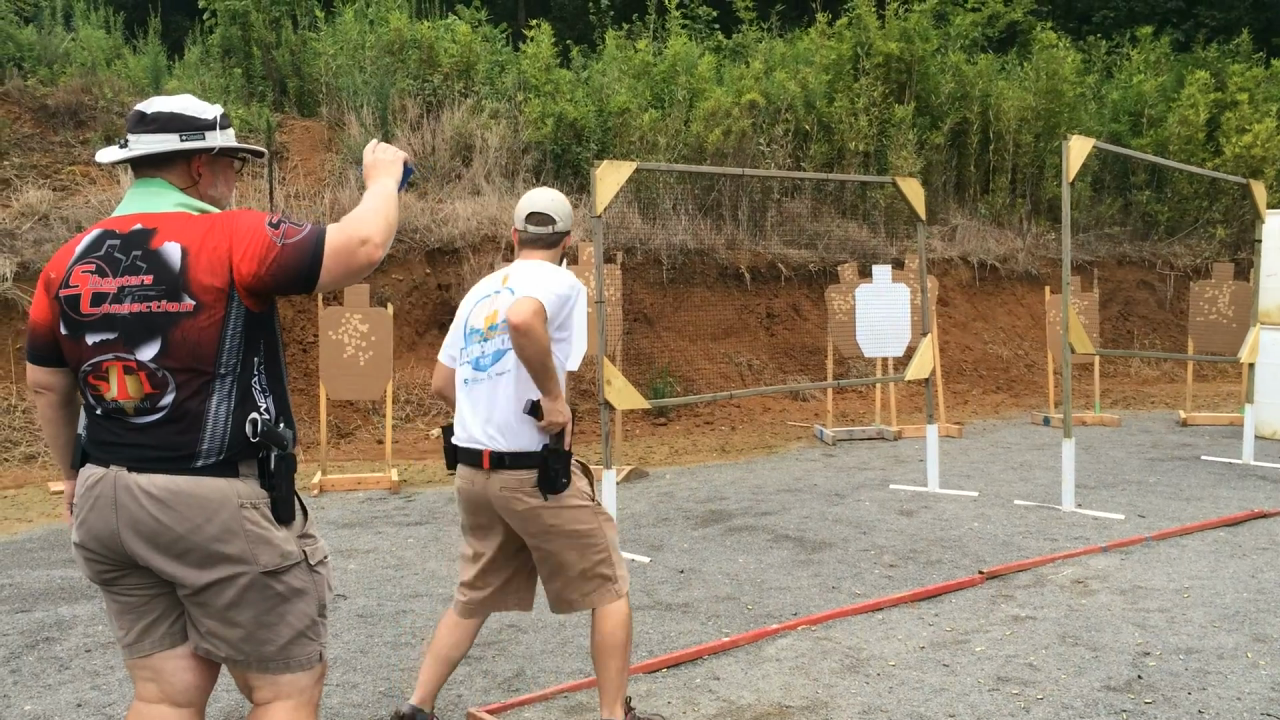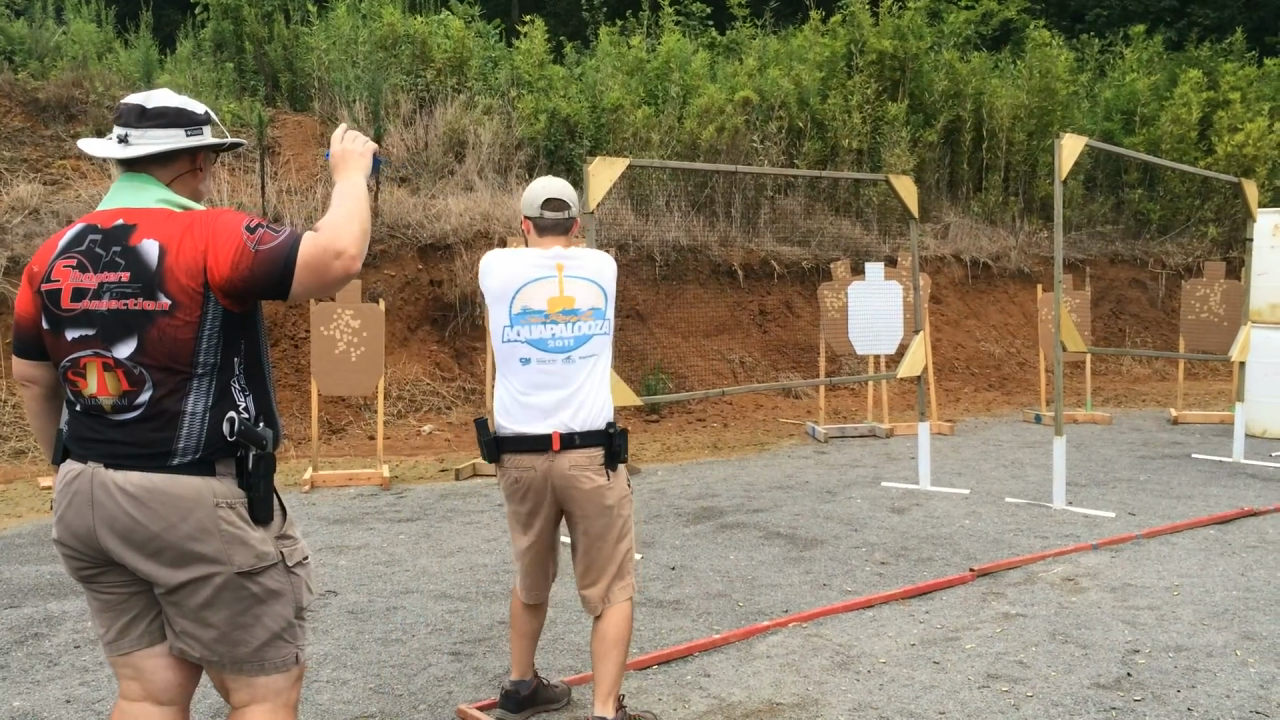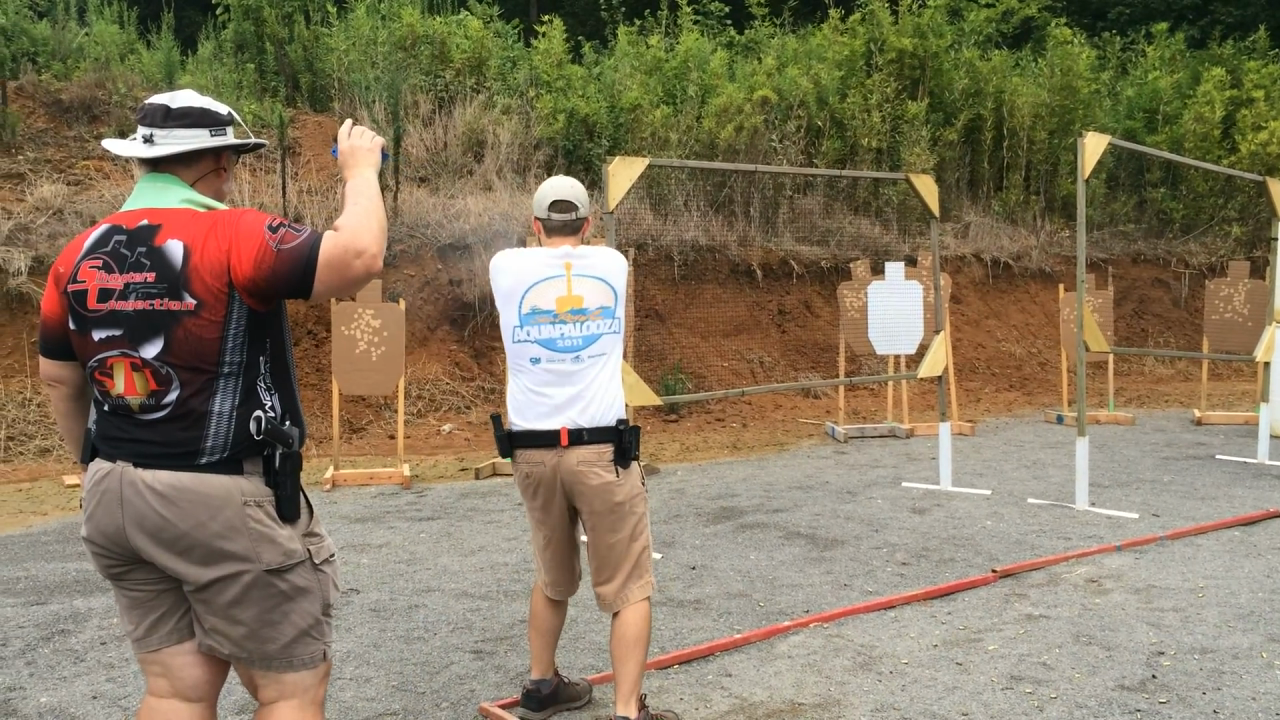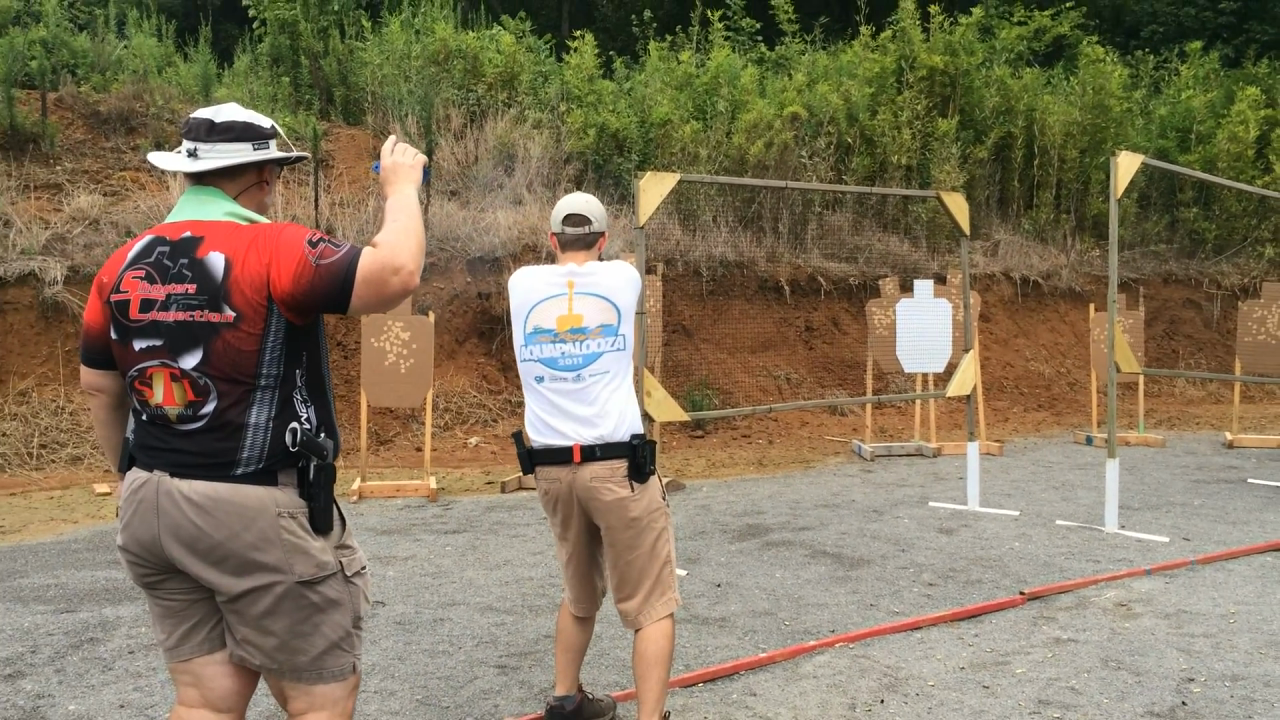
dt=0.7s
person 1, frame 1
left shoulder: (70, 260)
right shoulder: (232, 240)
left elbow: (47, 386)
right elbow: (362, 245)
left wrist: (76, 474)
right wrist: (383, 179)
left hip: (109, 502)
right hip: (219, 502)
person 1, frame 2
left shoulder: (53, 254)
right shoulder: (211, 238)
left elbow: (32, 380)
right elbow: (338, 257)
right wrist: (351, 173)
left hip: (87, 501)
right hip: (196, 501)
person 1, frame 3
left shoulder: (79, 254)
right shoulder: (235, 237)
left elbow: (59, 381)
right elbow: (359, 256)
right wrist: (360, 171)
left hip: (115, 499)
right hip: (223, 501)
person 1, frame 4
left shoulder: (123, 263)
right shoulder: (275, 250)
left elbow: (98, 388)
right elbow: (396, 274)
left wrist: (136, 478)
right wrist: (401, 187)
left hip: (152, 508)
right hip: (259, 510)
person 2, frame 1
left shoulder: (479, 289)
right shoulder: (560, 283)
left elbow: (442, 382)
right elbow: (524, 318)
right wrist: (554, 396)
left hip: (472, 470)
right hip: (533, 473)
left knee: (474, 599)
right knee: (608, 591)
person 2, frame 2
left shoulder: (496, 266)
right shoulder: (603, 267)
left hip: (520, 455)
right hip: (590, 453)
left knee: (531, 580)
right knee: (612, 588)
person 2, frame 3
left shoulder: (505, 266)
right shoulder: (612, 263)
left hip: (533, 452)
right hip: (600, 450)
left knee: (554, 574)
right knee: (628, 587)
person 2, frame 4
left shoulder: (522, 284)
right shoulder: (622, 277)
left hip: (553, 468)
right hip: (617, 465)
left knee: (580, 592)
right knee: (652, 602)
